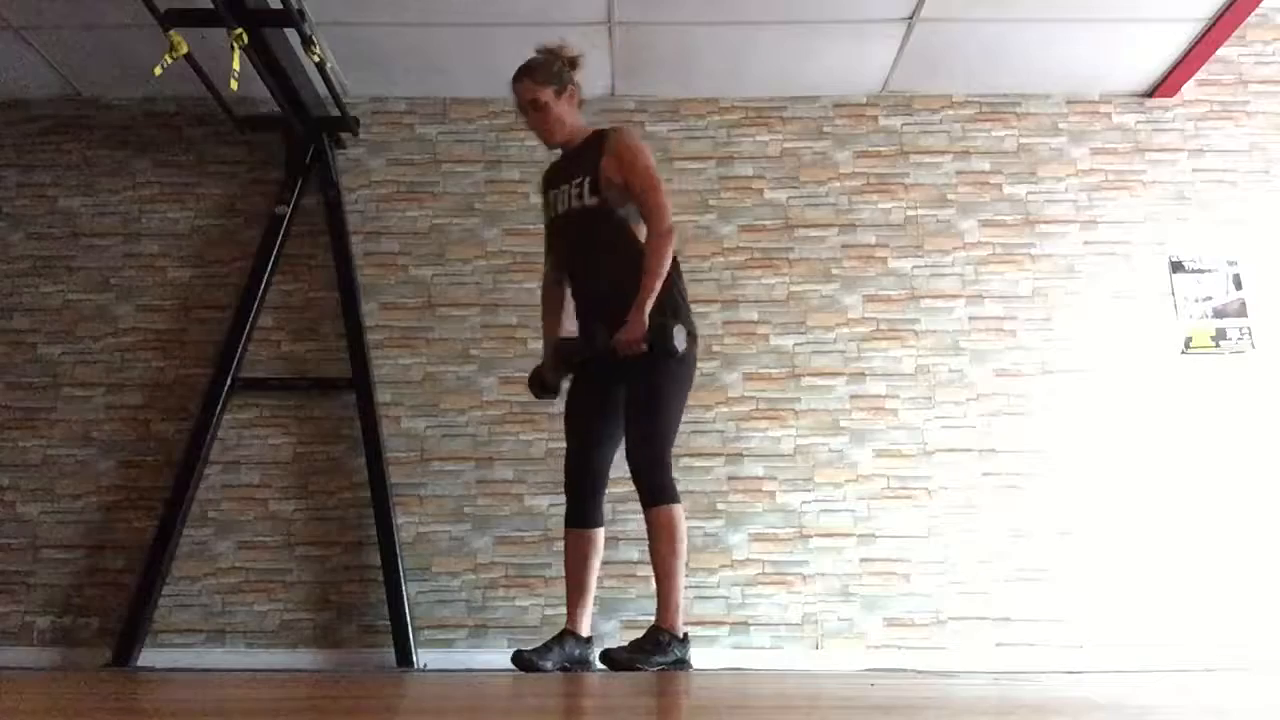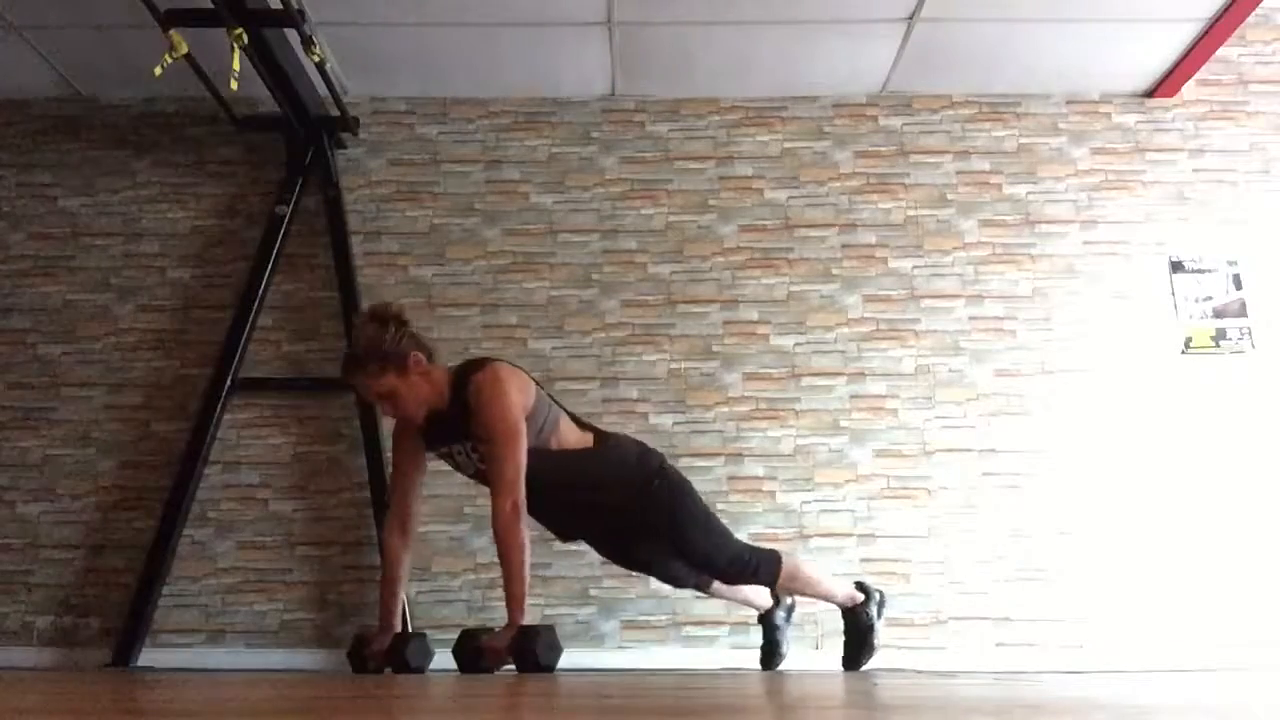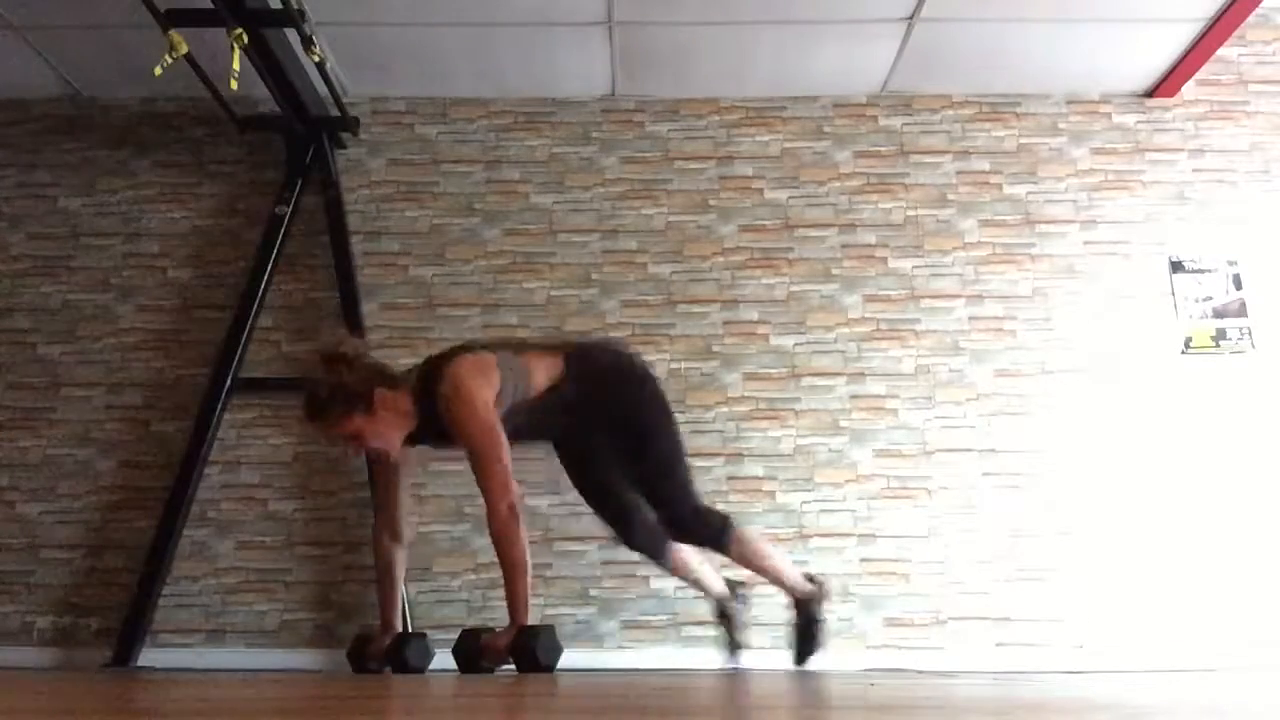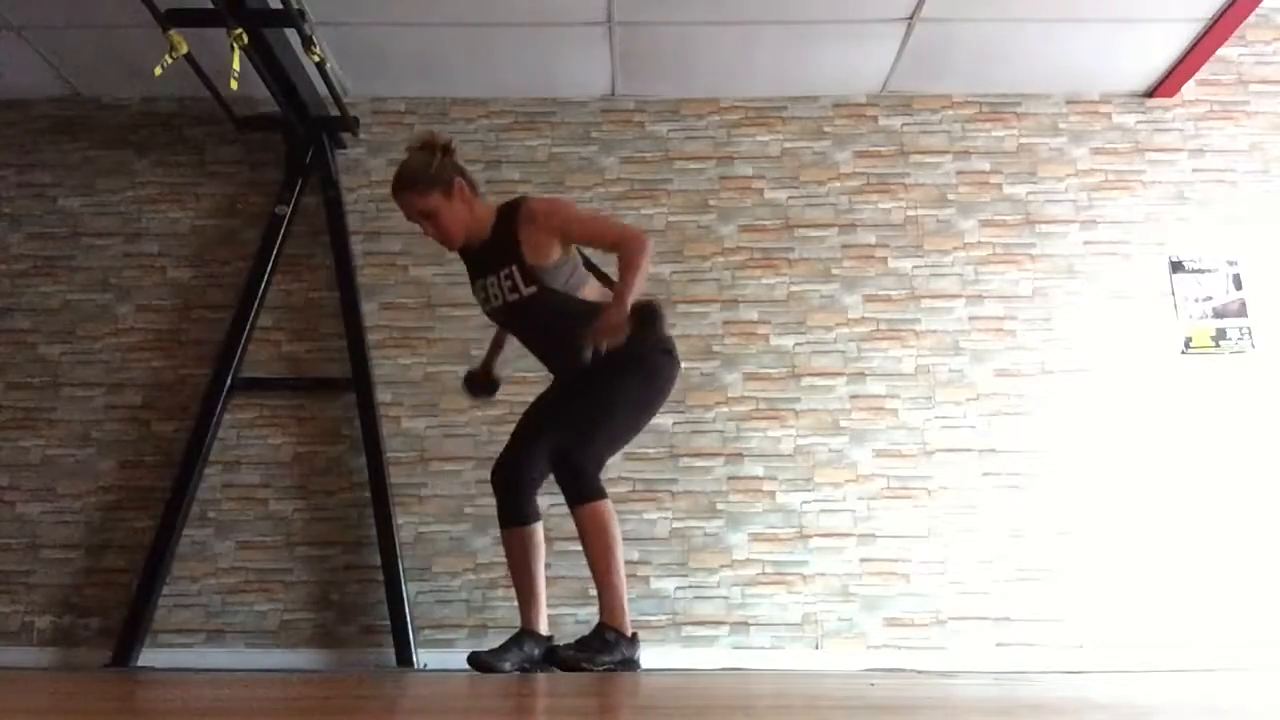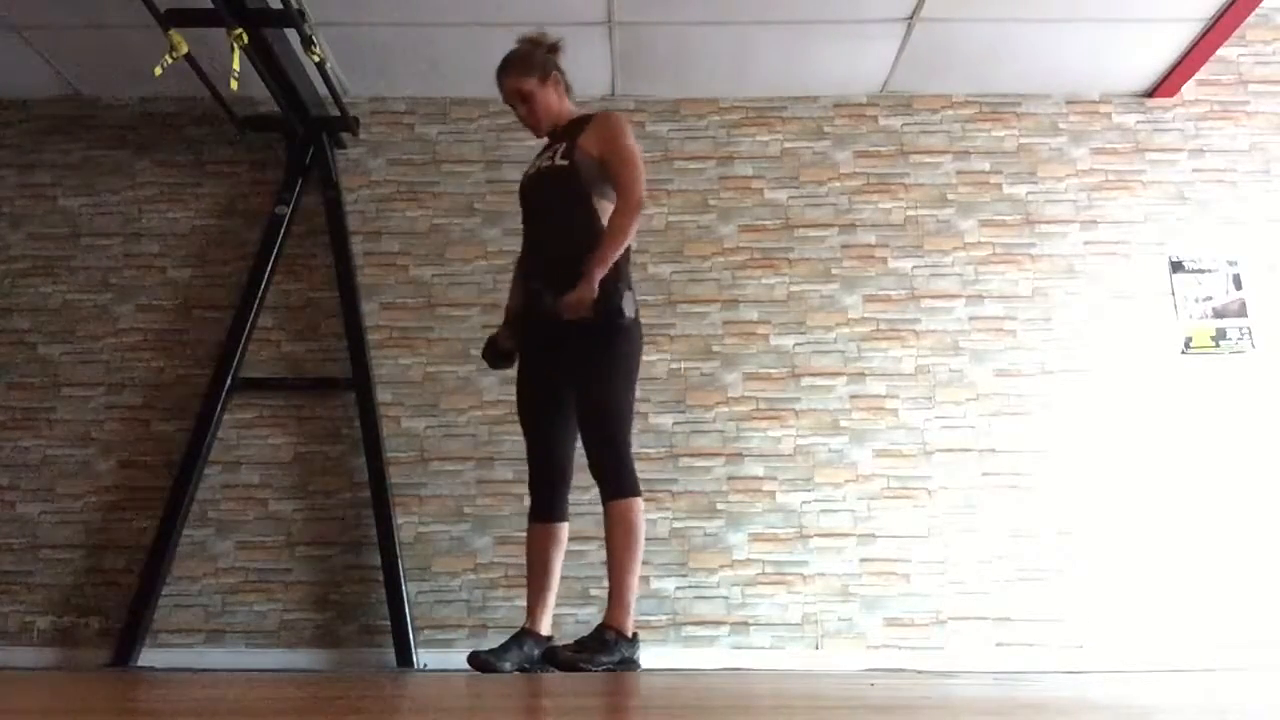
dt=1s
person 1, frame 1
left shoulder: (620, 147)
right shoulder: (553, 177)
left elbow: (665, 228)
right elbow: (556, 269)
left wrist: (640, 314)
right wrist: (550, 344)
left hip: (656, 325)
right hip: (608, 334)
left knee: (648, 466)
right knee: (582, 474)
left ankle: (672, 634)
right ankle: (576, 637)
person 1, frame 2
left shoulder: (488, 386)
right shoulder: (417, 419)
left elbow: (508, 506)
right elbow: (398, 523)
left wrist: (513, 625)
right wrist: (386, 629)
left hip: (628, 479)
right hip: (584, 503)
left knee: (734, 562)
right knee: (687, 573)
left ankle: (857, 601)
right ankle: (770, 608)
person 1, frame 3
left shoulder: (459, 386)
right shoulder: (389, 424)
left elbow: (504, 508)
right elbow: (389, 533)
left wrist: (519, 624)
right wrist: (390, 628)
left hip: (617, 391)
right hip: (578, 409)
left knee: (684, 516)
right knee: (630, 526)
left ankle: (804, 592)
right ankle: (724, 596)
person 1, frame 4
left shoulder: (533, 218)
right shoulder: (473, 256)
left elbow: (635, 242)
left wrist: (623, 310)
right wrist: (492, 357)
left hip: (638, 359)
right hip: (582, 370)
left knee: (573, 457)
right knee: (512, 475)
left ankle: (617, 635)
right ankle: (534, 634)
person 1, frame 5
left shoulder: (605, 128)
right shoulder: (542, 154)
left elbow: (633, 200)
left wrist: (589, 280)
right wrist: (513, 316)
left hip: (599, 312)
right hip: (546, 326)
left knee: (609, 461)
right knee: (546, 476)
left ankle: (620, 633)
right ankle: (536, 635)
